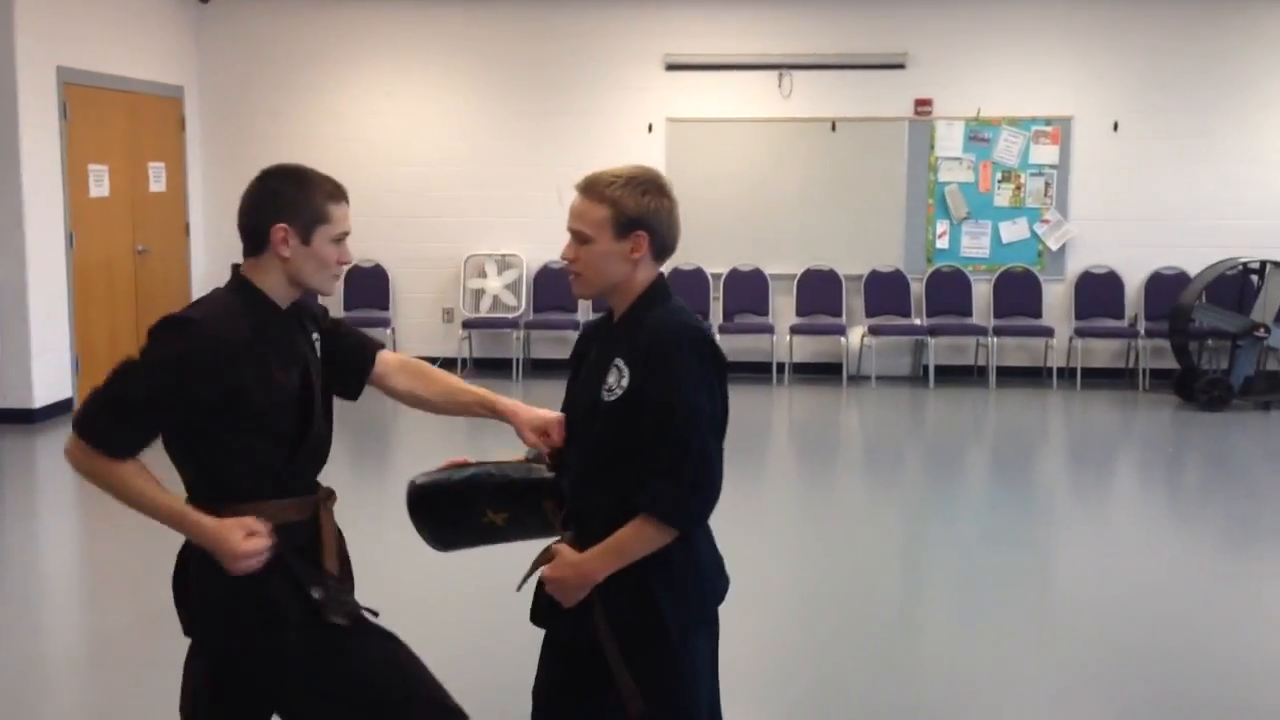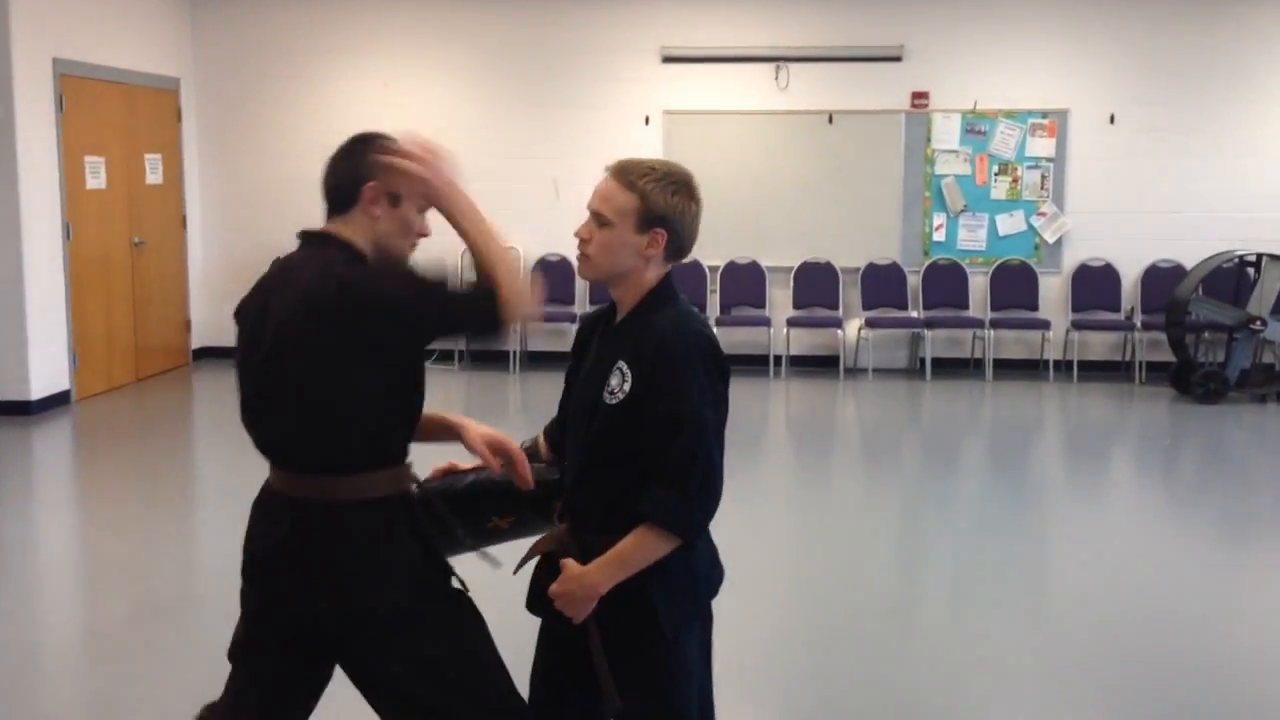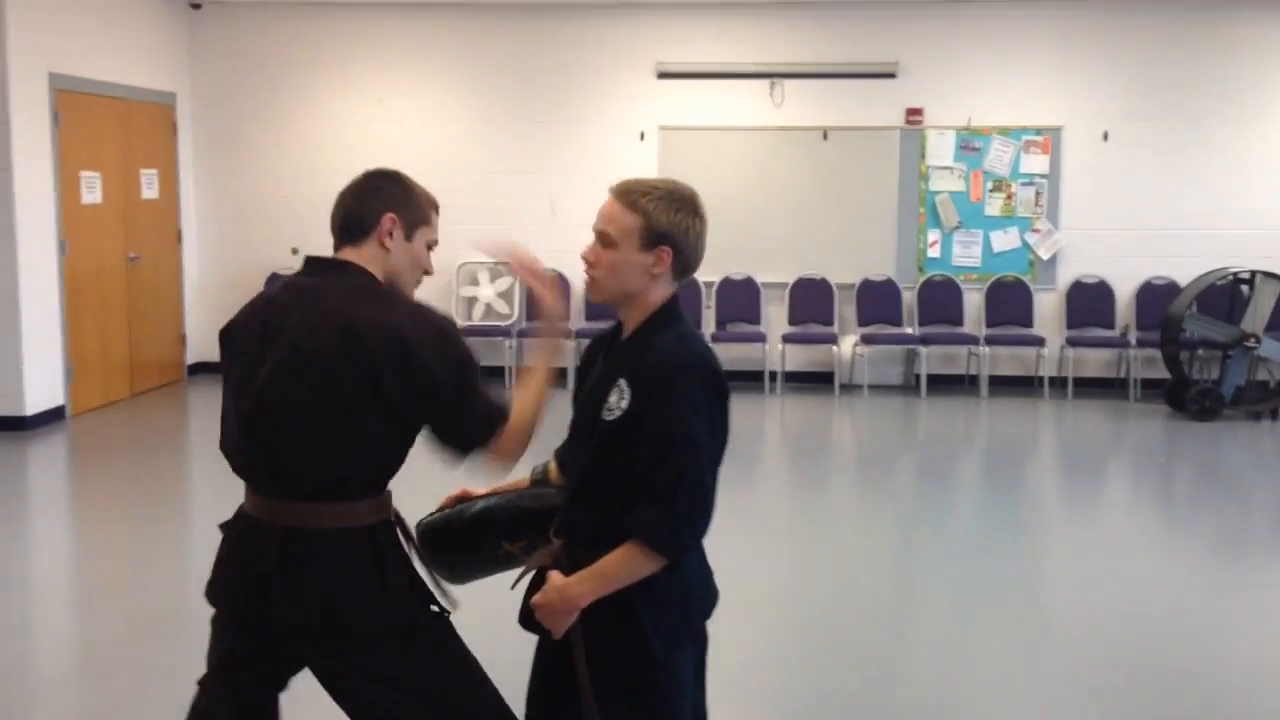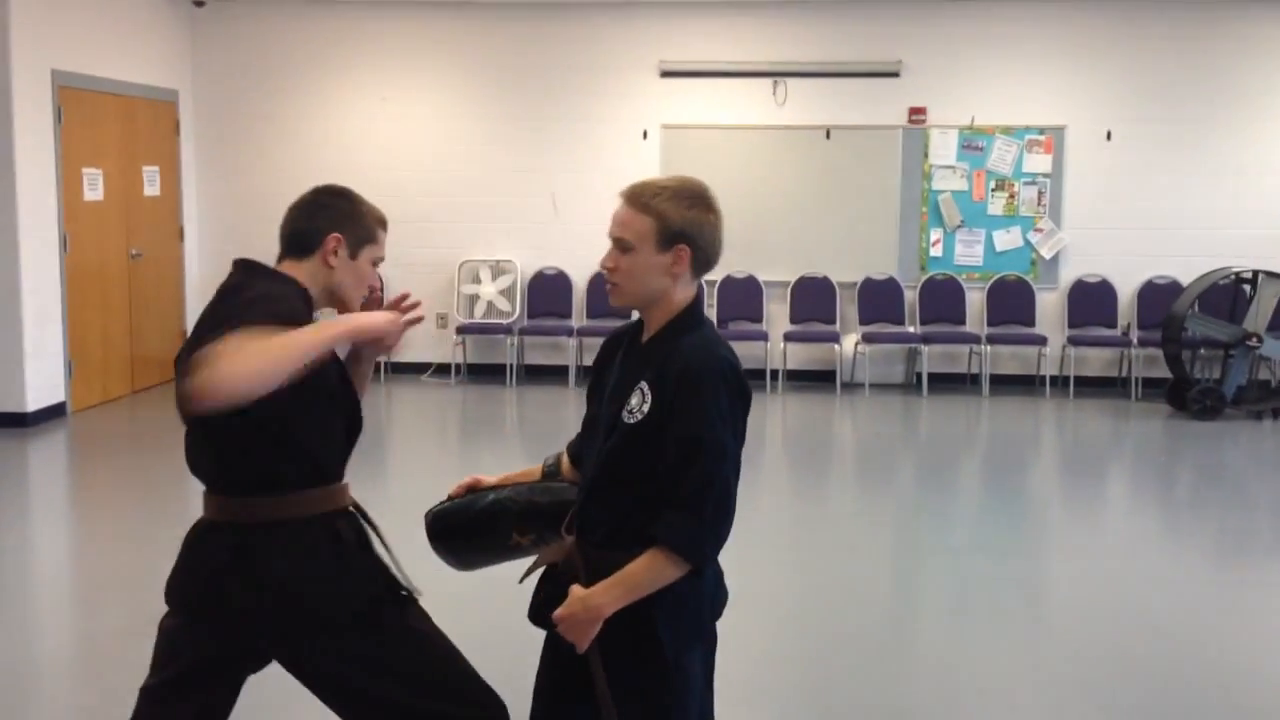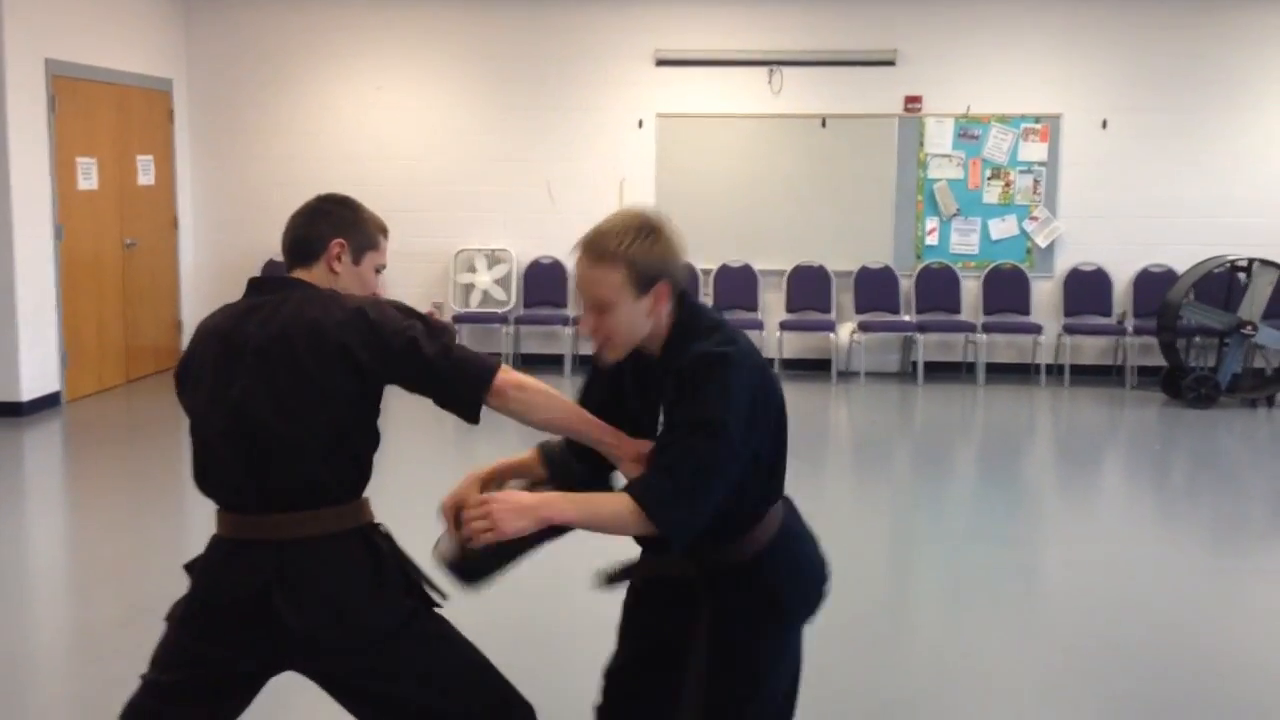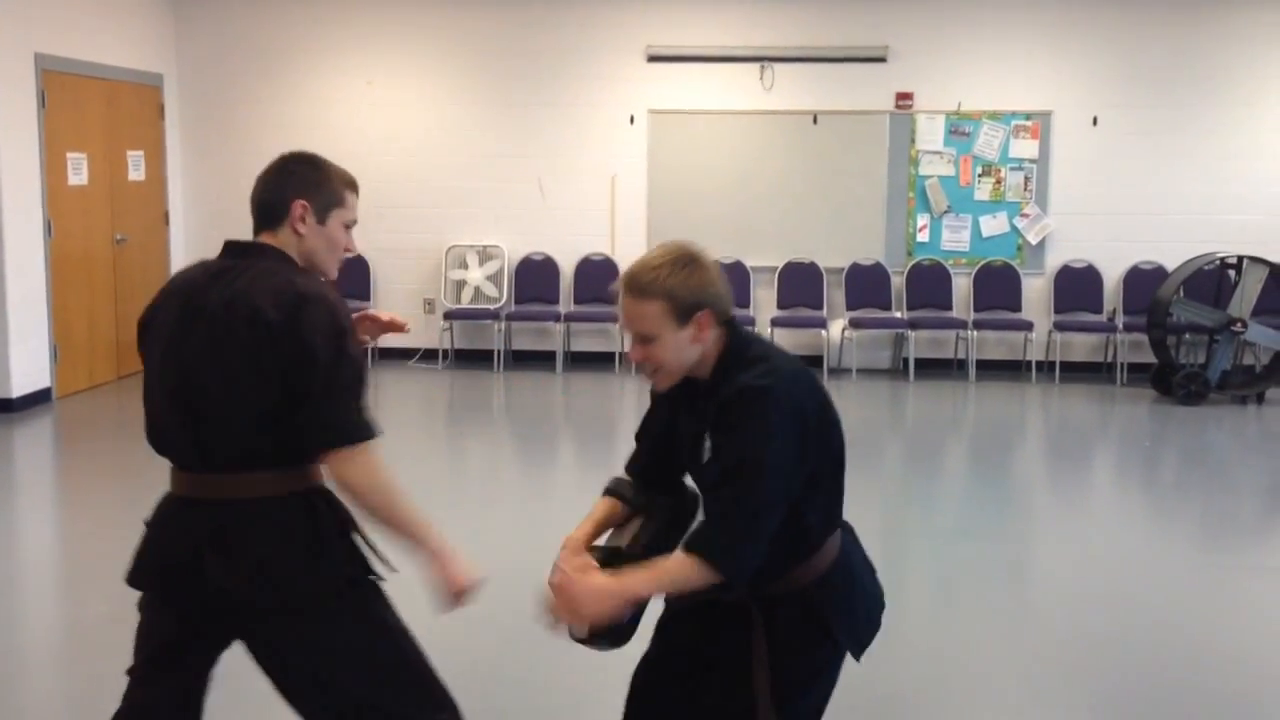
dt=0.4s
person 1, frame 1
left shoulder: (296, 319)
right shoulder: (200, 338)
left elbow: (393, 371)
right elbow: (90, 448)
left wrist: (505, 407)
right wrist: (207, 532)
left hip: (280, 571)
right hip: (254, 579)
person 1, frame 2
left shoulder: (279, 287)
right shoulder: (359, 290)
right elbow: (514, 300)
left wrist: (457, 424)
right wrist: (448, 195)
left hip: (286, 534)
right hip: (362, 545)
person 1, frame 3
left shoulder: (259, 313)
right shoulder: (401, 329)
right elbow: (503, 445)
right wrist: (551, 338)
left hip: (256, 557)
right hip: (344, 573)
person 1, frame 4
left shoulder: (260, 299)
right shoulder: (261, 298)
right elbow: (216, 382)
left wrist: (364, 349)
right wrist: (340, 329)
left hip: (223, 556)
right hip: (310, 566)
person 1, frame 5
left shoulder: (211, 336)
right shoulder: (358, 324)
right elbow: (503, 387)
right wrist: (615, 441)
left hip: (236, 576)
right hip: (339, 581)
person 1, frame 6
left shoulder: (178, 294)
right shoulder: (307, 303)
right elbow: (346, 459)
right wrist: (438, 554)
left hip: (185, 536)
right hip: (283, 545)
person 2, frame 1
left shoulder: (676, 342)
right shoulder: (601, 336)
left elbow: (685, 493)
left wrist: (593, 566)
left hip: (656, 588)
right hip: (596, 580)
person 2, frame 2
left shoulder: (680, 345)
right shoulder: (600, 328)
left elbow: (686, 500)
left wrist: (599, 578)
left hip: (648, 588)
right hip: (581, 569)
person 2, frame 3
left shoulder: (681, 366)
right shoulder: (609, 348)
left elbow: (675, 523)
left wrist: (579, 591)
right wrist: (498, 494)
left hip: (644, 606)
right hip: (582, 592)
person 2, frame 4
left shoulder: (705, 369)
right shoulder: (623, 346)
left elbow: (698, 529)
left wrist: (603, 601)
right wrist: (506, 483)
left hip: (653, 606)
right hip: (590, 587)
person 2, frame 5
left shoulder: (719, 366)
right shoulder: (626, 352)
left elbow: (670, 503)
right elbow: (584, 452)
left wrist: (542, 509)
right wrist: (493, 475)
left hip: (751, 576)
right hip: (680, 568)
person 2, frame 6
left shoulder: (769, 396)
right shoulder: (685, 378)
left elbow: (733, 542)
right elbow: (648, 474)
left wrist: (621, 589)
right wrist: (581, 538)
left hip: (804, 599)
right hip: (734, 581)
